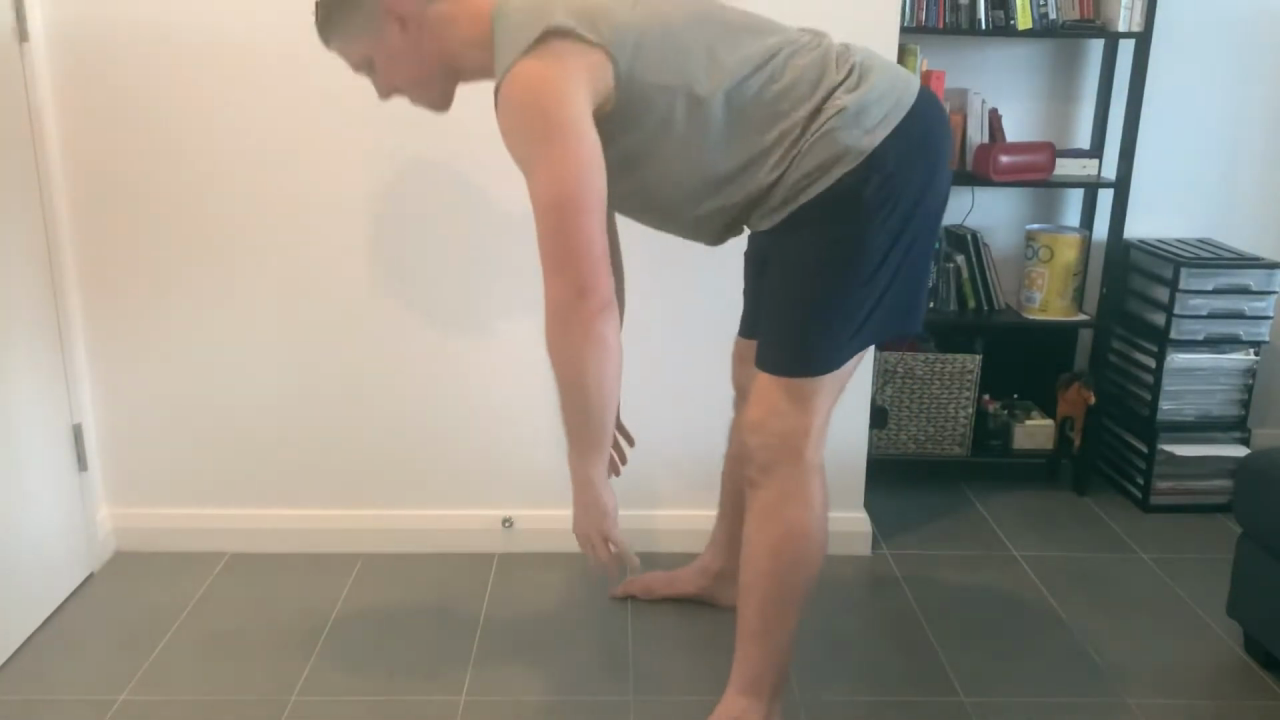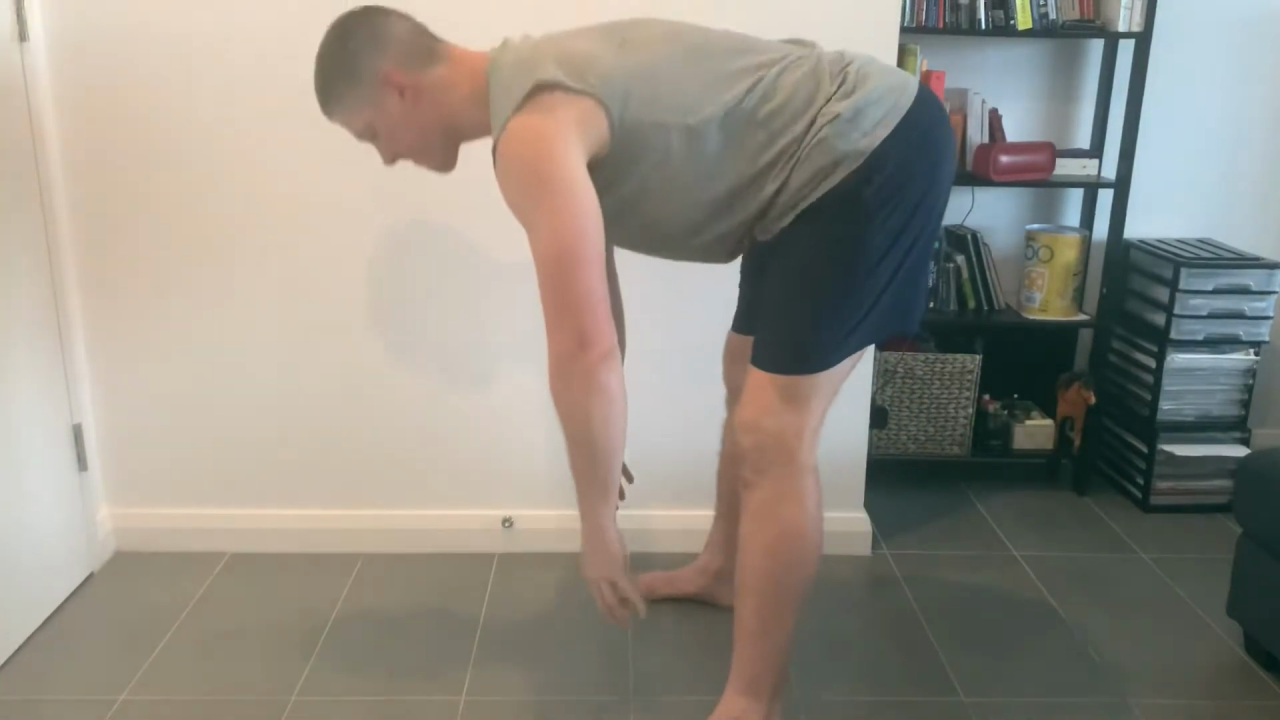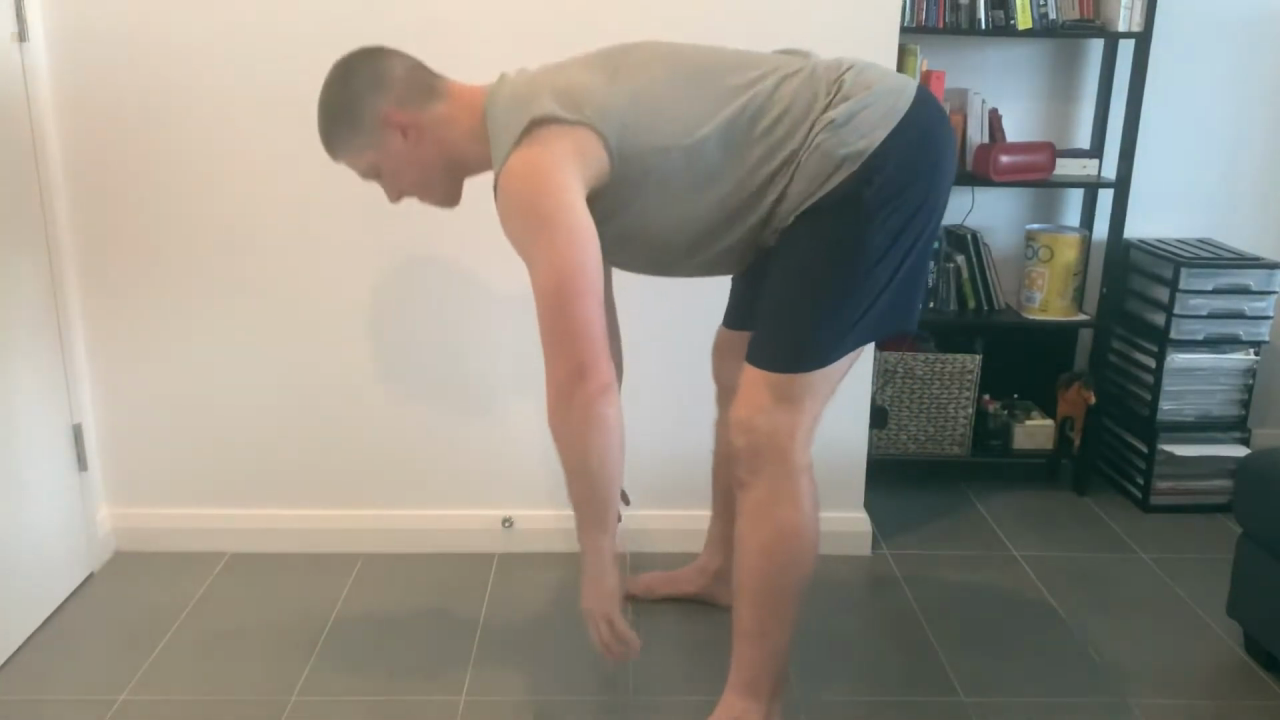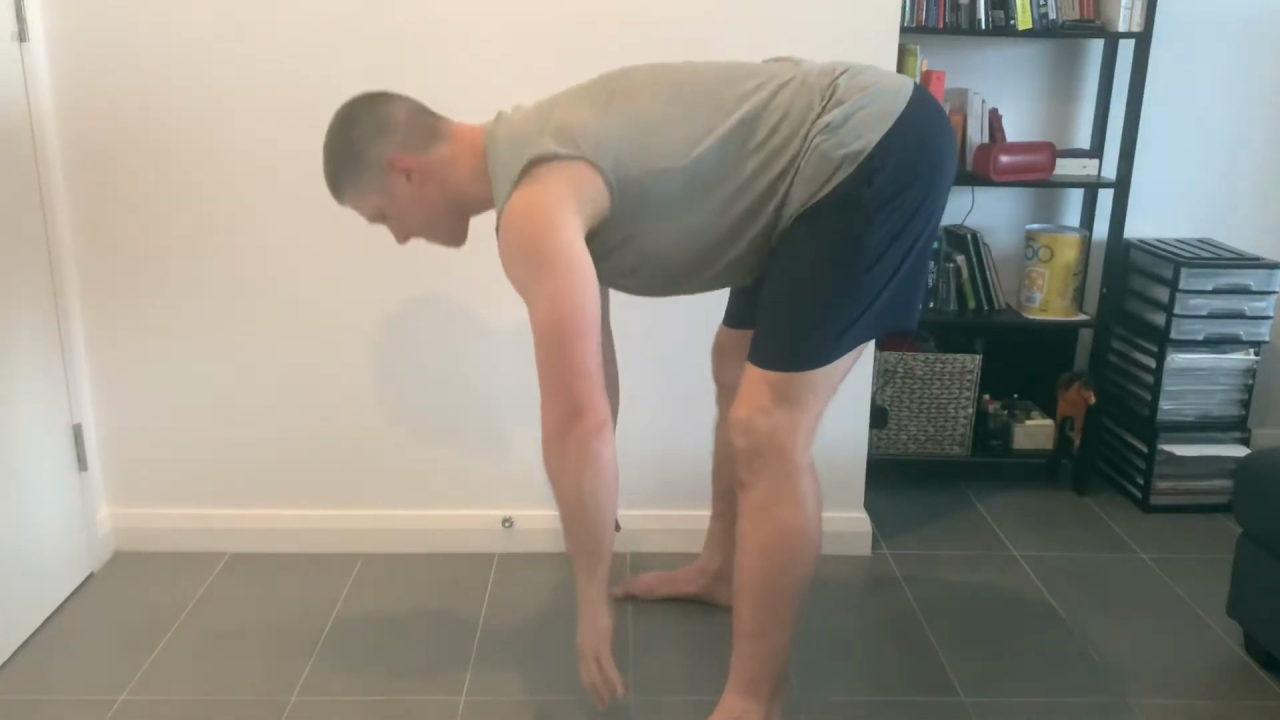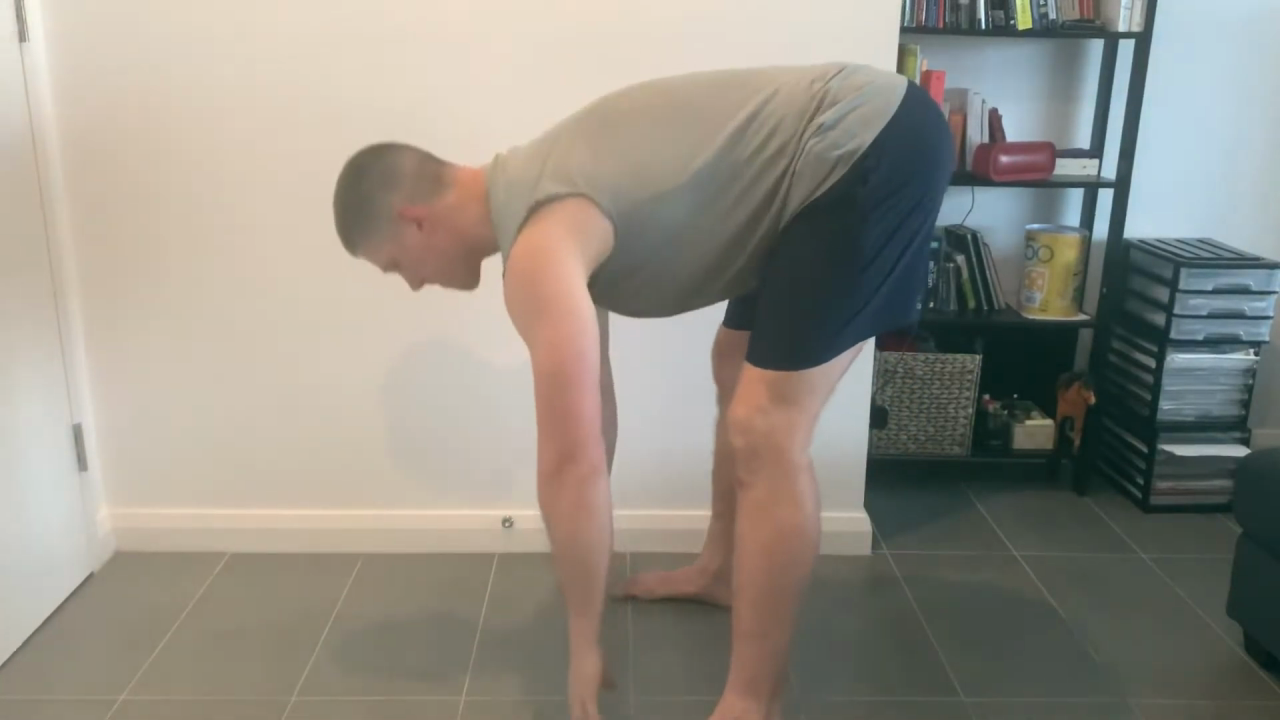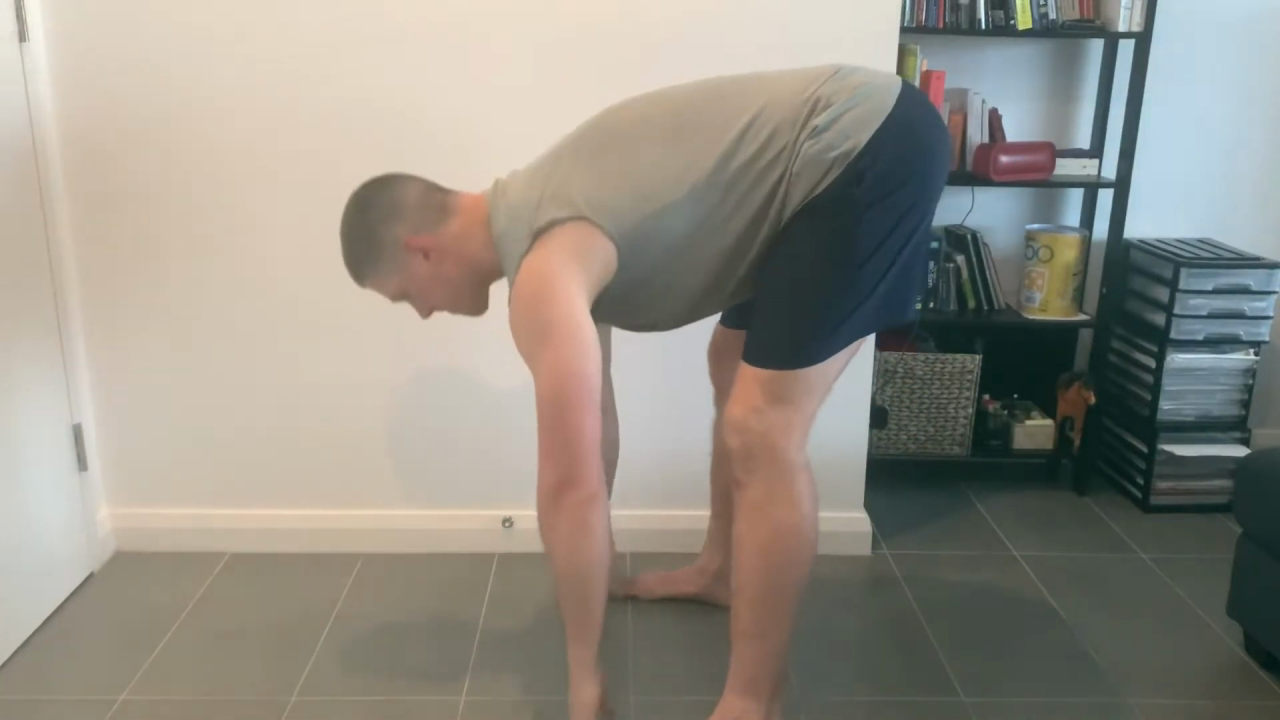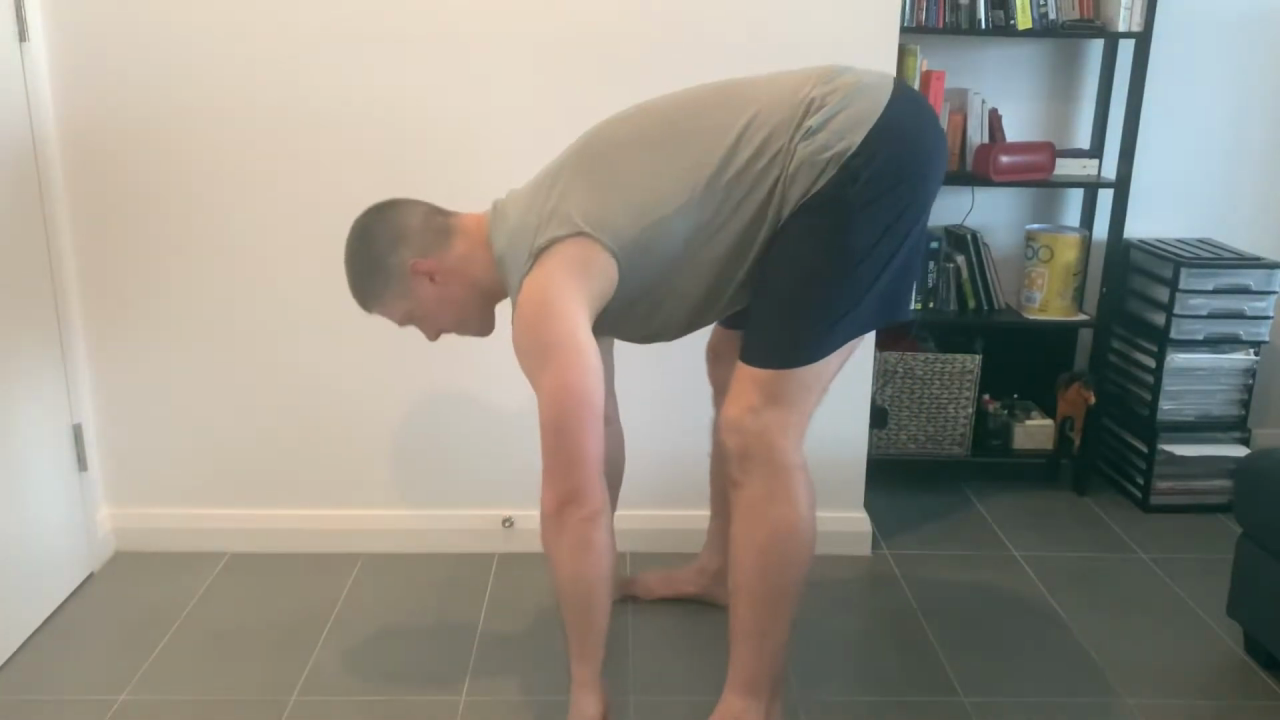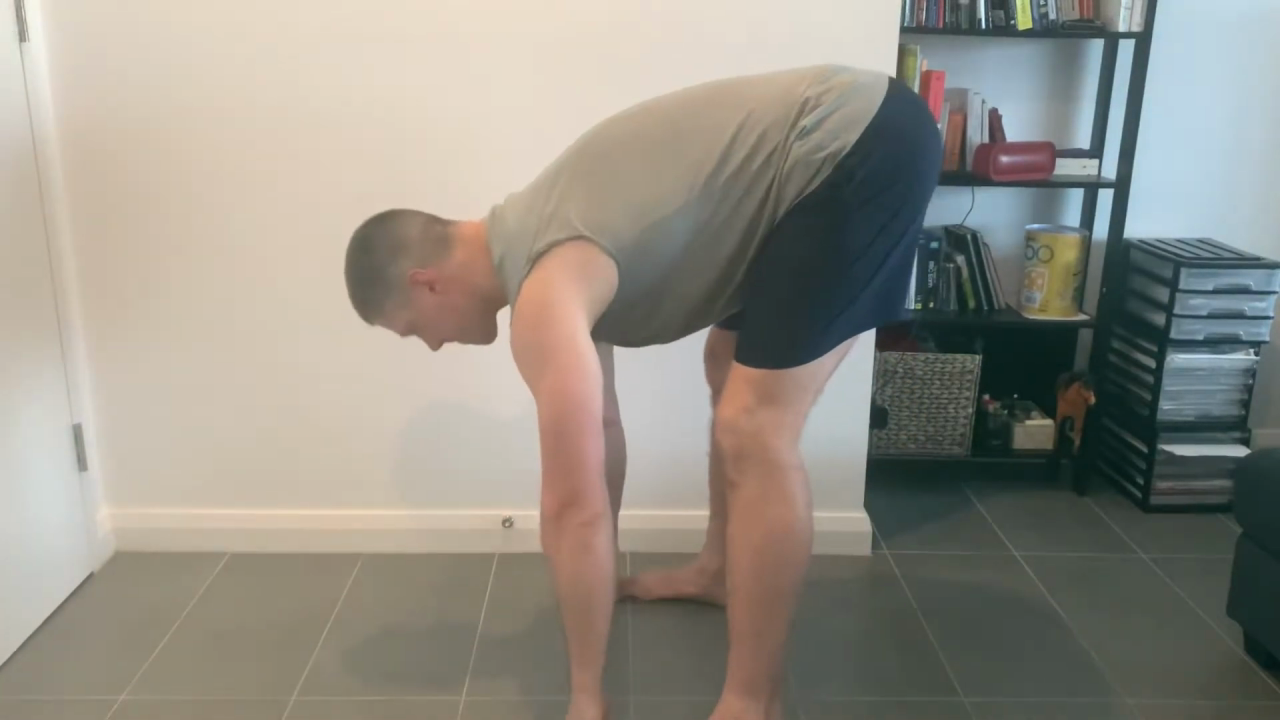
dt=0.1s
person 1, frame 1
left shoulder: (538, 76)
left elbow: (581, 298)
right elbow: (592, 251)
left wrist: (584, 469)
right wrist: (591, 398)
left hip: (872, 148)
right hip: (843, 147)
left knee: (777, 437)
right knee: (756, 381)
right ankle: (724, 569)
person 1, frame 2
left shoulder: (532, 135)
right shoulder: (528, 89)
left elbow: (585, 352)
right elbow: (597, 299)
left wrist: (597, 521)
right wrist: (599, 443)
left hip: (876, 153)
right hip: (852, 142)
left knee: (772, 434)
right knee: (747, 375)
right ankle: (724, 568)
person 1, frame 3
left shoulder: (533, 167)
right shoulder: (533, 126)
left elbow: (583, 382)
right elbow: (594, 339)
left wrist: (597, 558)
right wrist: (597, 461)
left hip: (875, 153)
right hip: (858, 143)
left knee: (766, 433)
right knee: (737, 371)
right ankle: (722, 569)
person 1, frame 4
left shoulder: (532, 204)
right shoulder: (531, 159)
left elbow: (575, 421)
right elbow: (590, 360)
left wrist: (591, 595)
right wrist: (594, 500)
left hip: (876, 151)
right hip: (860, 133)
left knee: (767, 432)
right knee: (737, 371)
right ankle: (723, 570)
person 1, frame 5
left shoulder: (539, 245)
right shoulder: (539, 198)
left elbow: (569, 463)
right elbow: (590, 400)
left wrist: (583, 642)
right wrist: (590, 513)
left hip: (872, 151)
right hip: (861, 136)
left knee: (765, 431)
right knee: (736, 370)
right ankle: (722, 569)
person 1, frame 6
left shoulder: (543, 271)
right shoulder: (533, 221)
left elbow: (569, 490)
right elbow: (593, 408)
right wrist: (594, 561)
left hip: (871, 150)
right hip: (856, 128)
left knee: (761, 430)
right knee: (733, 369)
right ankle: (721, 568)
person 1, frame 7
left shoulder: (545, 291)
right shoulder: (542, 242)
left elbow: (573, 506)
right elbow: (599, 422)
right wrist: (598, 564)
left hip: (865, 150)
right hip: (857, 128)
left knee: (757, 430)
right knee: (731, 368)
right ankle: (721, 568)
person 1, frame 8
left shoulder: (543, 294)
right shoulder: (536, 243)
left elbow: (573, 512)
right elbow: (600, 421)
right wrist: (604, 572)
left hip: (860, 149)
right hip: (850, 127)
left knee: (752, 431)
right knee: (731, 369)
right ankle: (719, 570)
